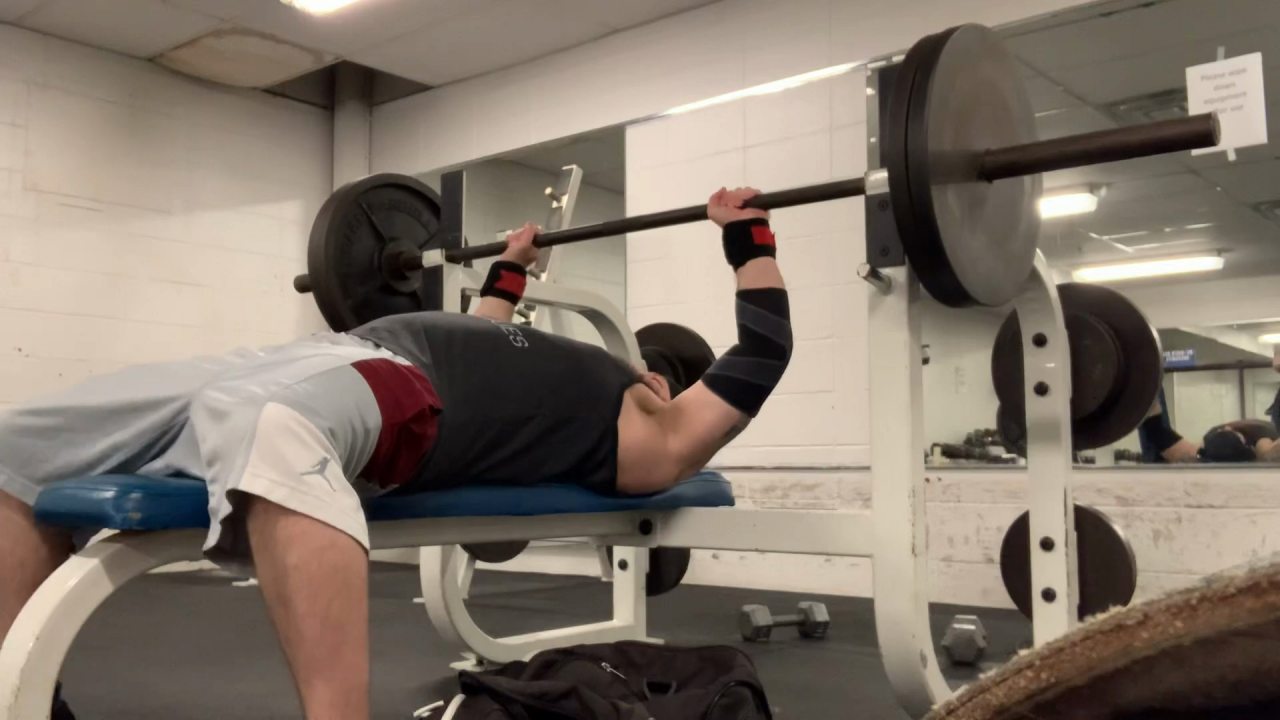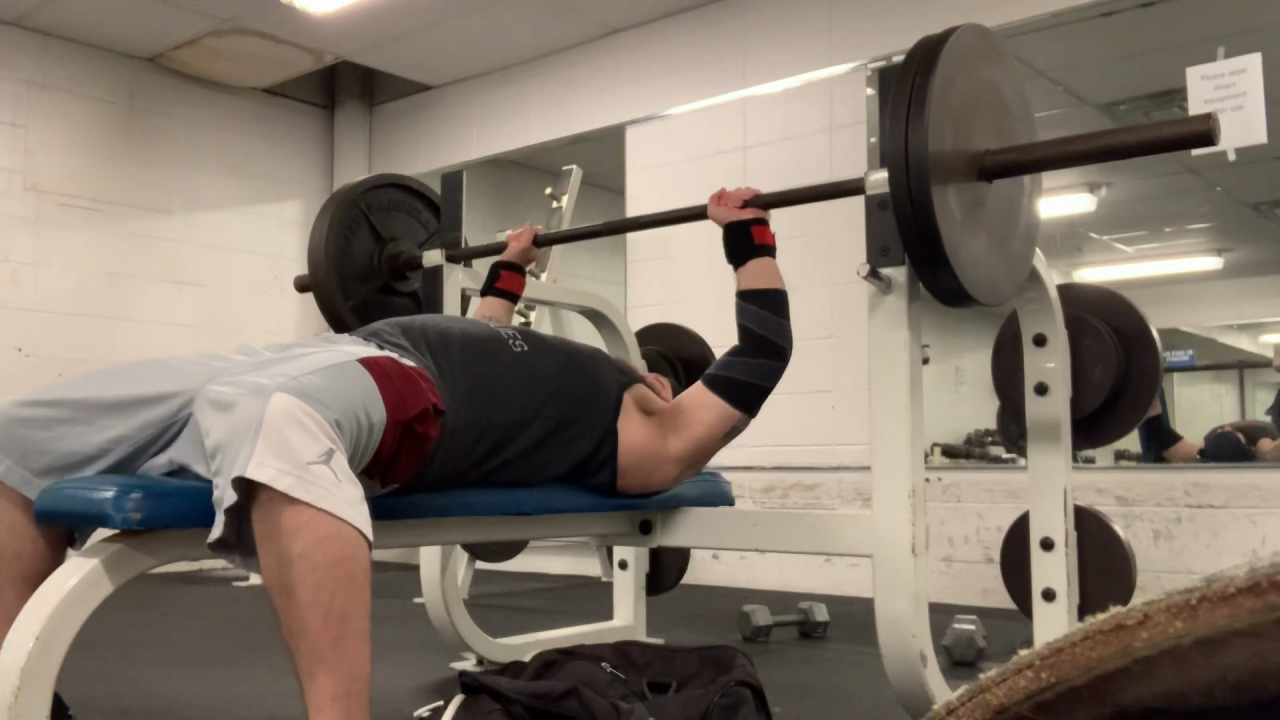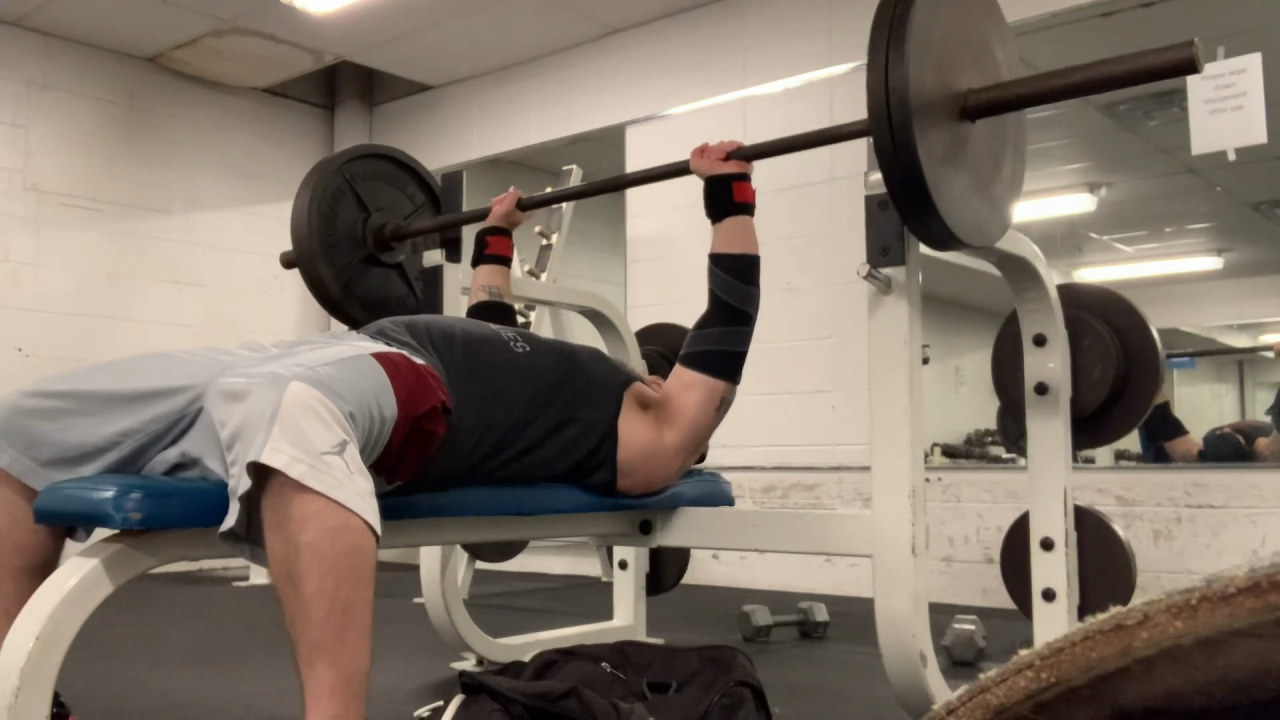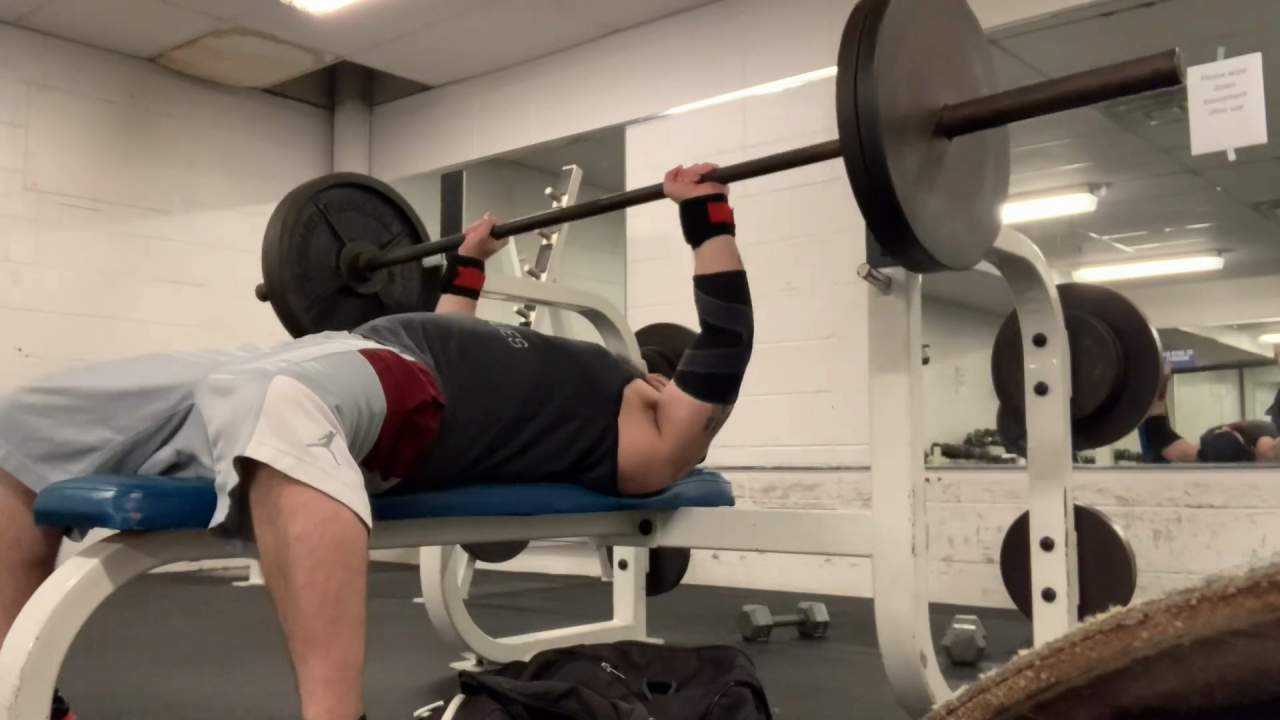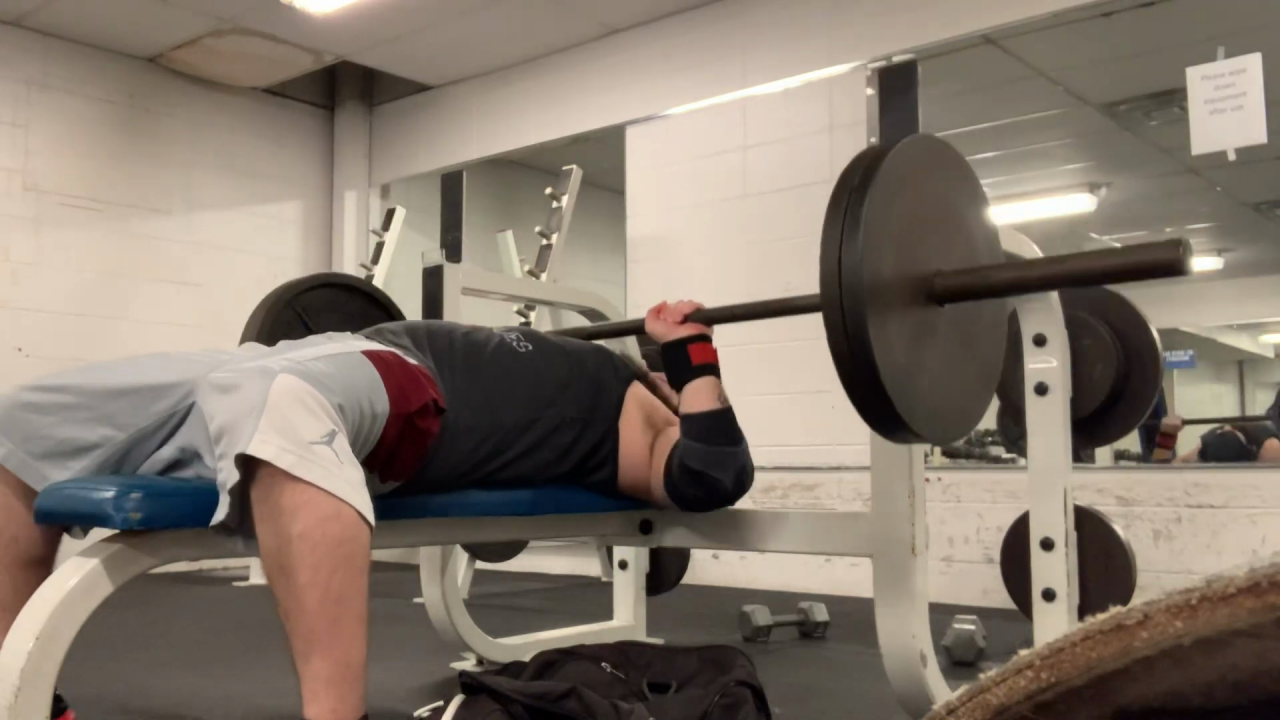
dt=1s
person 1, frame 1
left shoulder: (652, 442)
right shoulder: (590, 393)
left elbow: (763, 353)
right elbow: (483, 357)
left wrist: (748, 234)
right wrist: (508, 270)
left knee: (265, 436)
person 1, frame 2
left shoulder: (655, 443)
right shoulder: (584, 393)
left elbow: (762, 356)
right elbow: (482, 355)
left wrist: (748, 237)
right wrist: (507, 271)
left knee: (272, 428)
person 1, frame 3
left shoulder: (652, 441)
right shoulder: (563, 386)
left elbow: (727, 328)
right elbow: (490, 333)
left wrist: (729, 198)
right wrist: (495, 235)
left knee: (284, 418)
person 1, frame 4
left shoulder: (648, 444)
right shoulder: (567, 389)
left elbow: (725, 350)
right elbow: (461, 355)
left wrist: (707, 217)
right wrist: (466, 264)
left knee: (273, 414)
person 1, frame 5
left shoulder: (647, 435)
right shoulder: (598, 386)
left elbow: (715, 476)
left wrist: (691, 346)
right wrist: (461, 352)
left knee: (274, 407)
